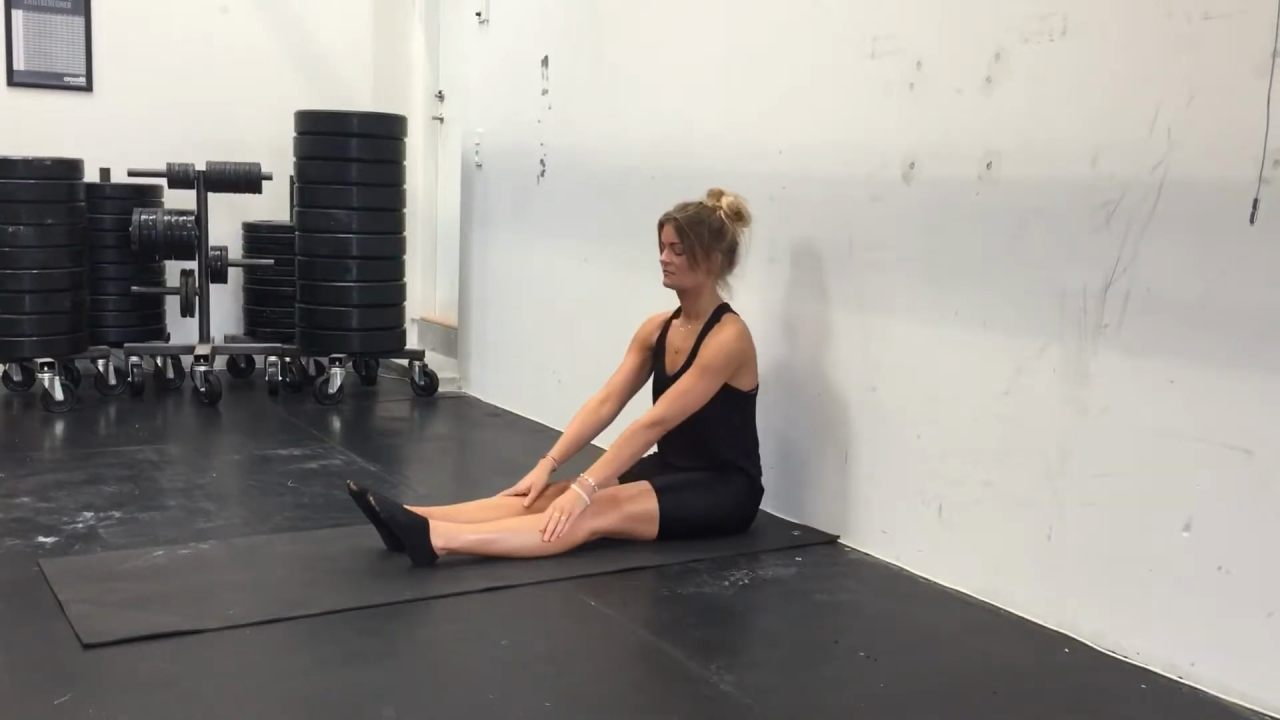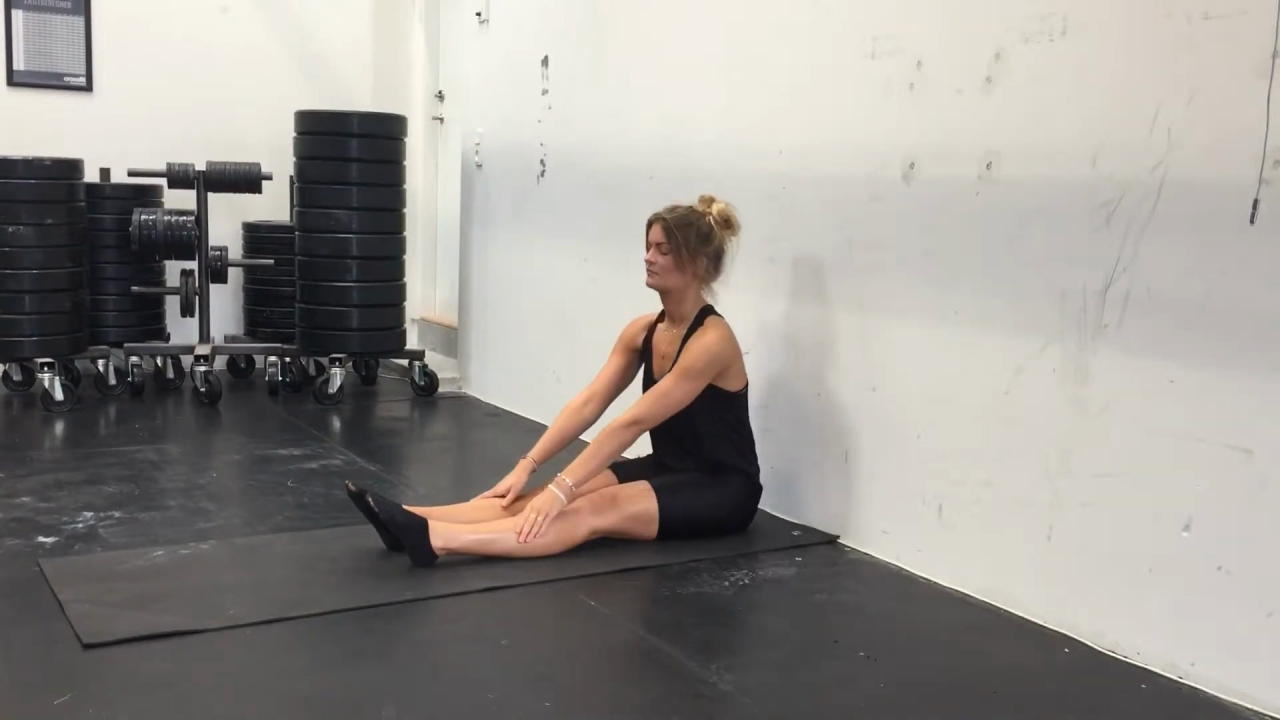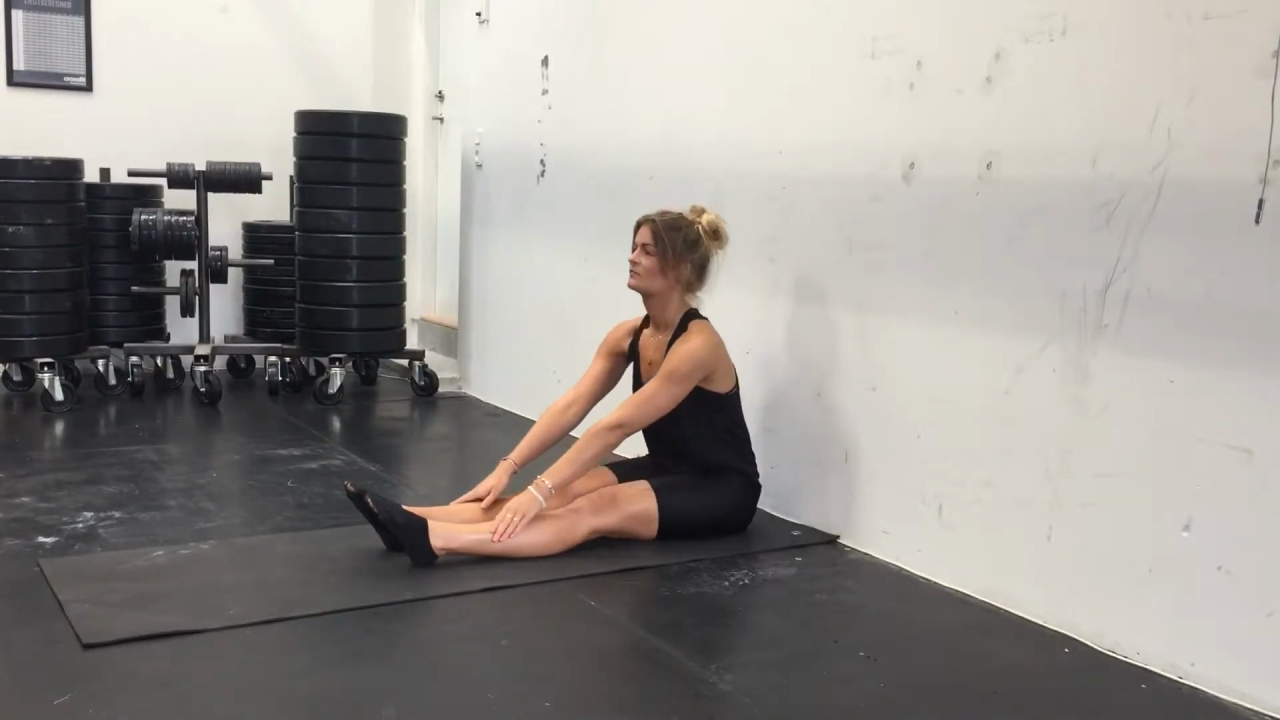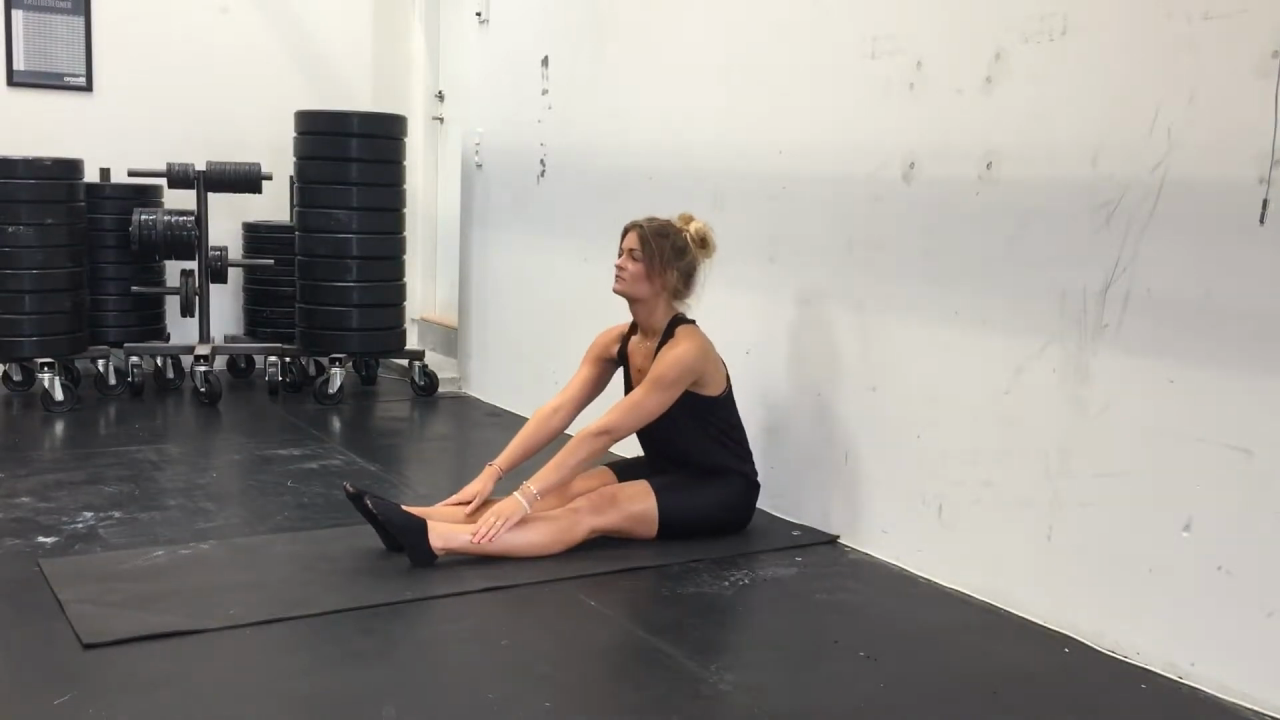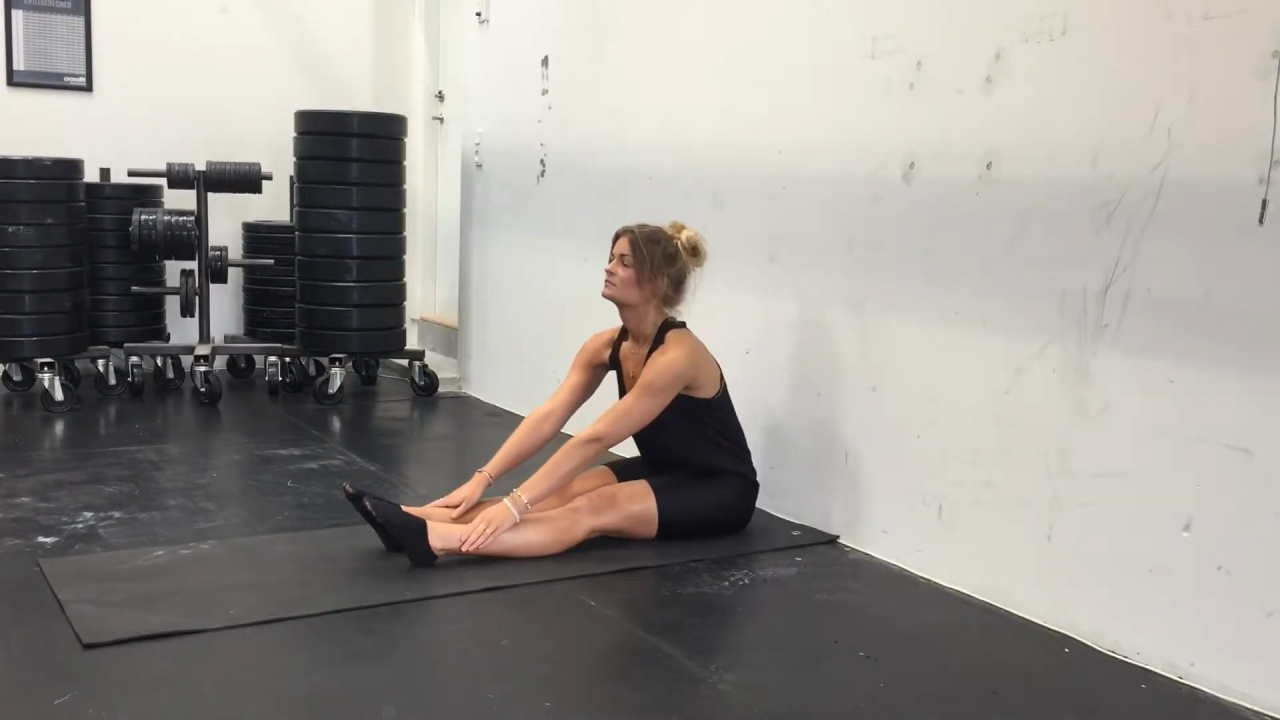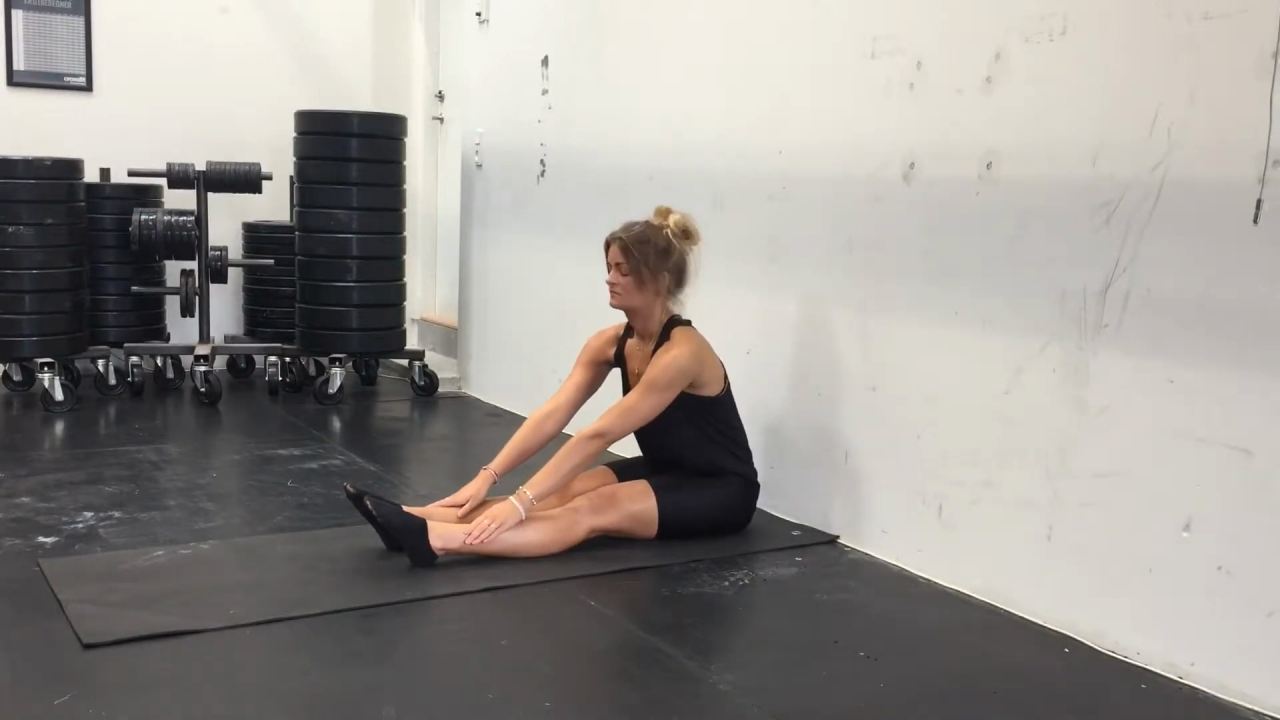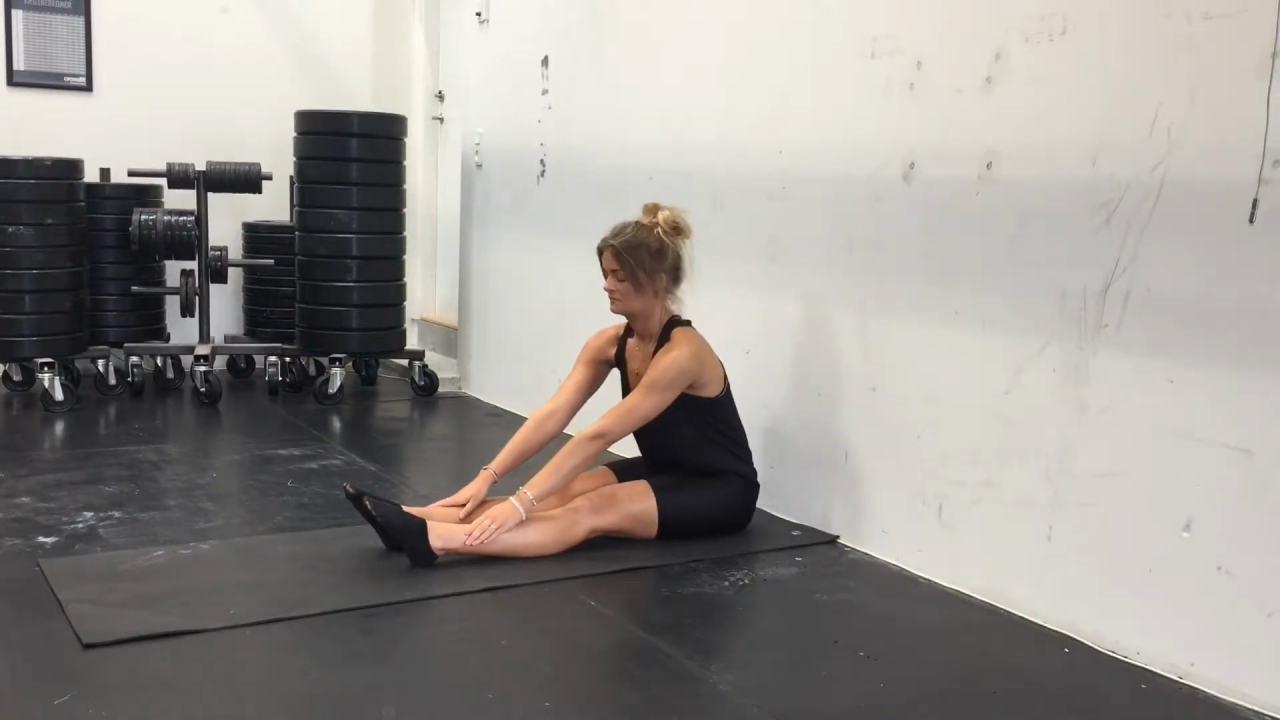
dt=0.3s
person 1, frame 1
left shoulder: (728, 337)
right shoulder: (659, 327)
left elbow: (655, 423)
right elbow: (604, 403)
left wrist: (583, 489)
right wrist: (547, 466)
left hip: (724, 489)
right hip: (669, 470)
left knee: (598, 511)
right knee: (553, 497)
left ankle: (436, 540)
right ankle: (416, 521)
person 1, frame 2
left shoulder: (712, 340)
right shoulder: (643, 330)
left elbow: (633, 422)
right elbow: (587, 403)
left wrist: (561, 489)
right wrist: (526, 466)
left hip: (723, 490)
right hip: (667, 469)
left knee: (595, 510)
right knee: (560, 497)
left ankle: (435, 540)
right ankle: (415, 521)
person 1, frame 3
left shoulder: (697, 344)
right shoulder: (629, 335)
left elbow: (616, 426)
right elbow: (571, 406)
left wrist: (540, 491)
right wrist: (507, 468)
left hip: (721, 490)
right hip: (665, 469)
left knee: (593, 510)
right knee: (567, 491)
left ankle: (434, 540)
right ankle: (413, 522)
person 1, frame 4
left shoulder: (685, 350)
right shoulder: (617, 340)
left elbow: (603, 432)
right elbow: (557, 411)
left wrist: (525, 497)
right wrist: (492, 473)
left hip: (720, 489)
right hip: (663, 469)
left knee: (592, 511)
right knee: (564, 492)
left ankle: (434, 540)
right ankle: (415, 522)
person 1, frame 5
left shoulder: (677, 354)
right shoulder: (607, 345)
left elbow: (594, 440)
right elbow: (546, 417)
left wrist: (515, 505)
right wrist: (482, 479)
left hip: (719, 490)
right hip: (662, 470)
left knee: (590, 511)
right knee: (563, 492)
left ankle: (432, 539)
right ankle: (412, 521)
person 1, frame 6
left shoulder: (682, 352)
right shoulder: (610, 342)
left elbow: (599, 435)
right elbow: (551, 415)
left wrist: (521, 502)
right wrist: (487, 477)
left hip: (720, 491)
right hip: (662, 469)
left knee: (591, 511)
right knee: (564, 492)
left ankle: (434, 539)
right ankle: (415, 521)
person 1, frame 7
left shoulder: (682, 352)
right shoulder: (610, 341)
left elbow: (599, 435)
right elbow: (551, 415)
left wrist: (521, 503)
right wrist: (487, 478)
left hip: (720, 490)
right hip: (661, 470)
left knee: (589, 511)
right knee: (564, 492)
left ankle: (430, 539)
right ankle: (414, 521)
